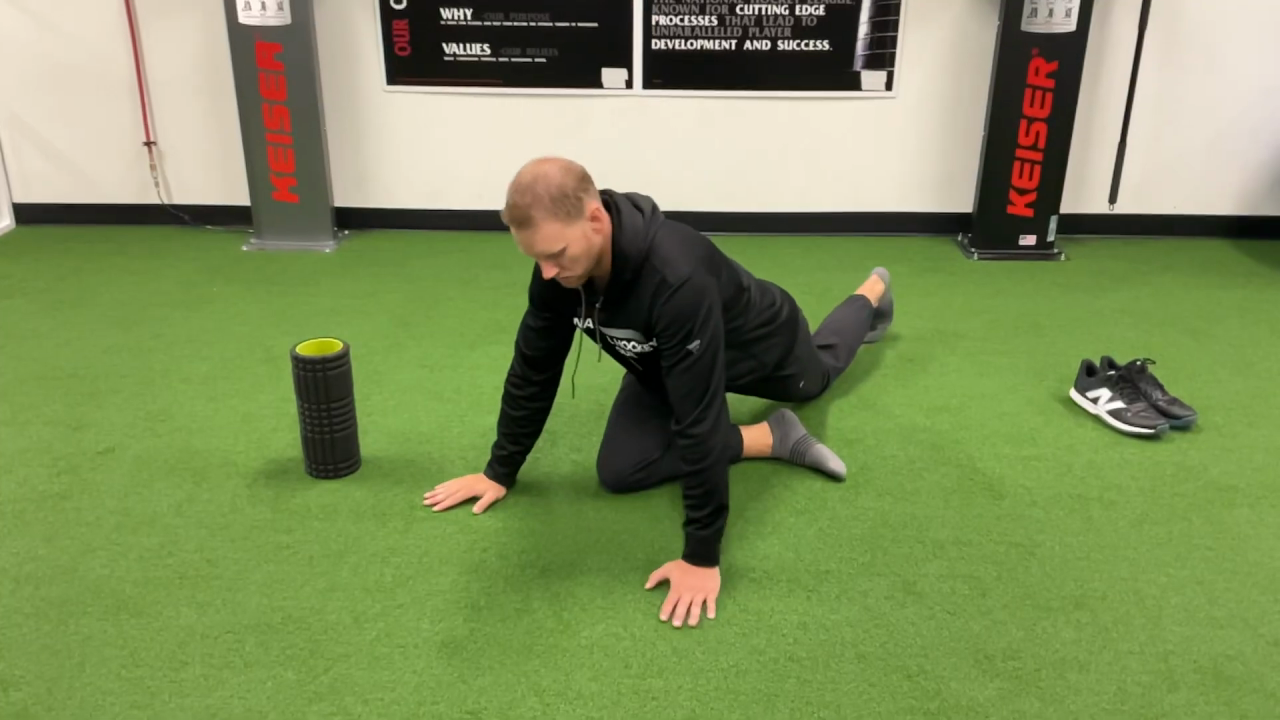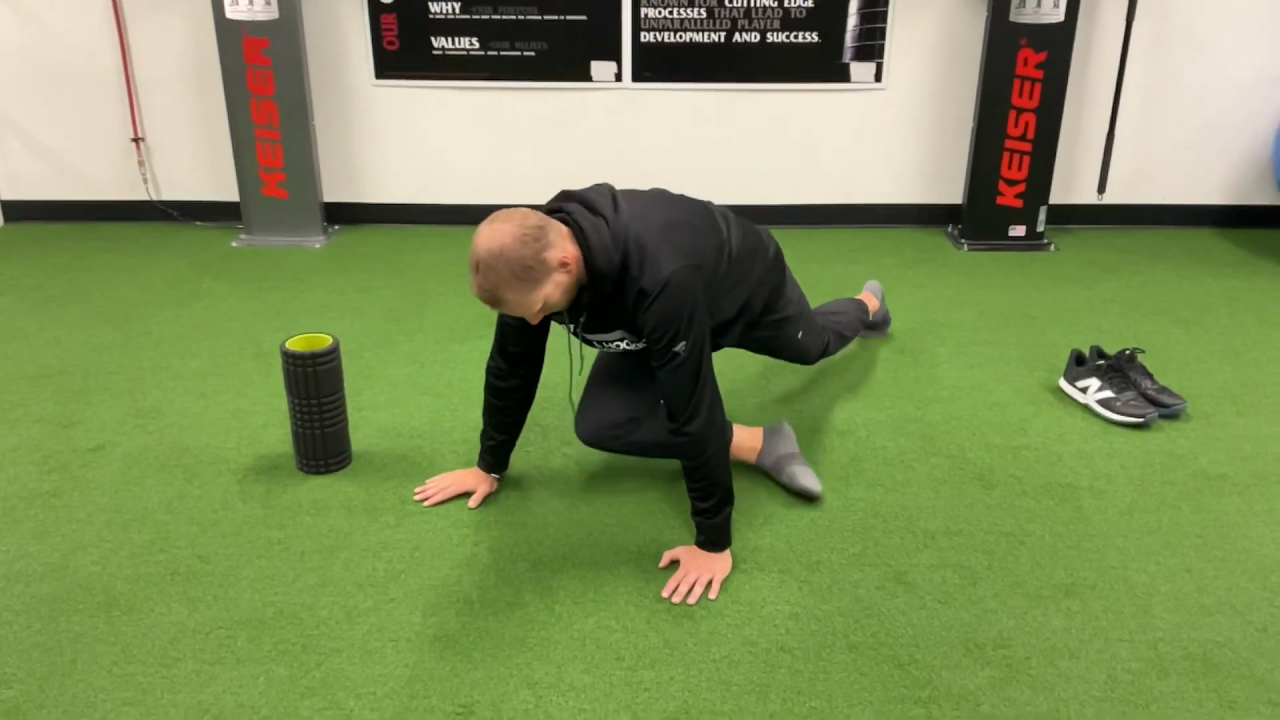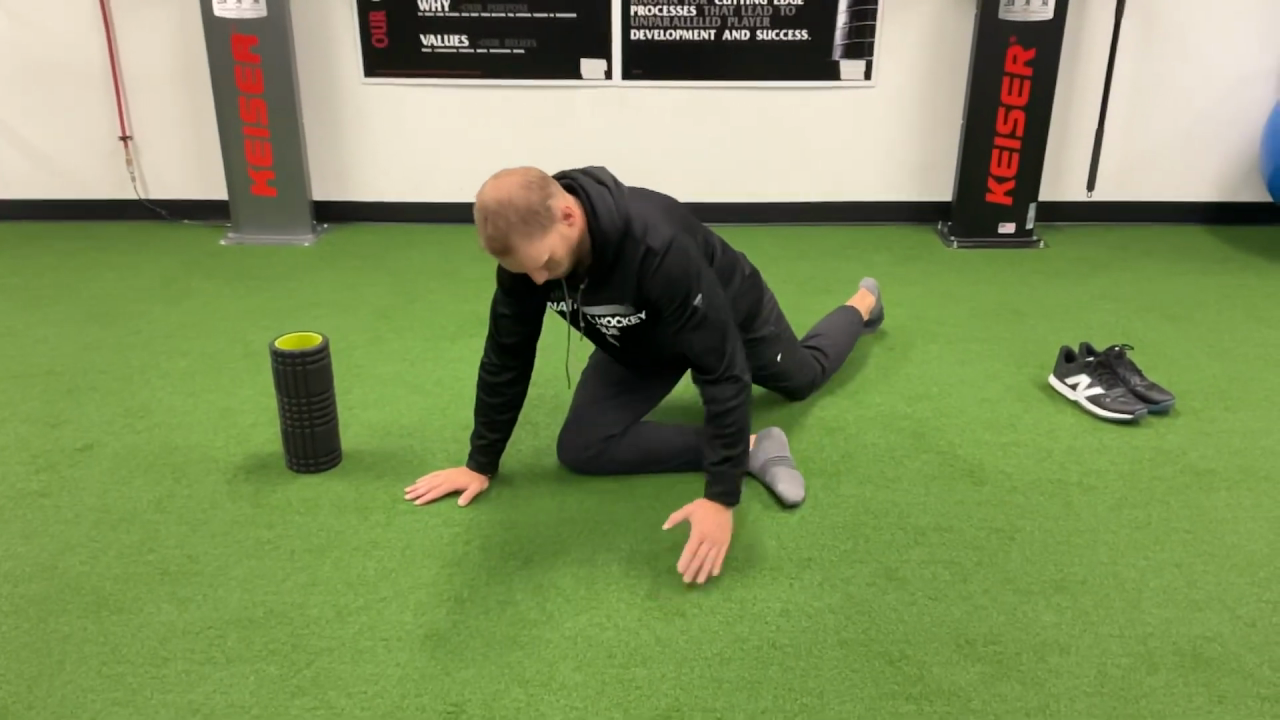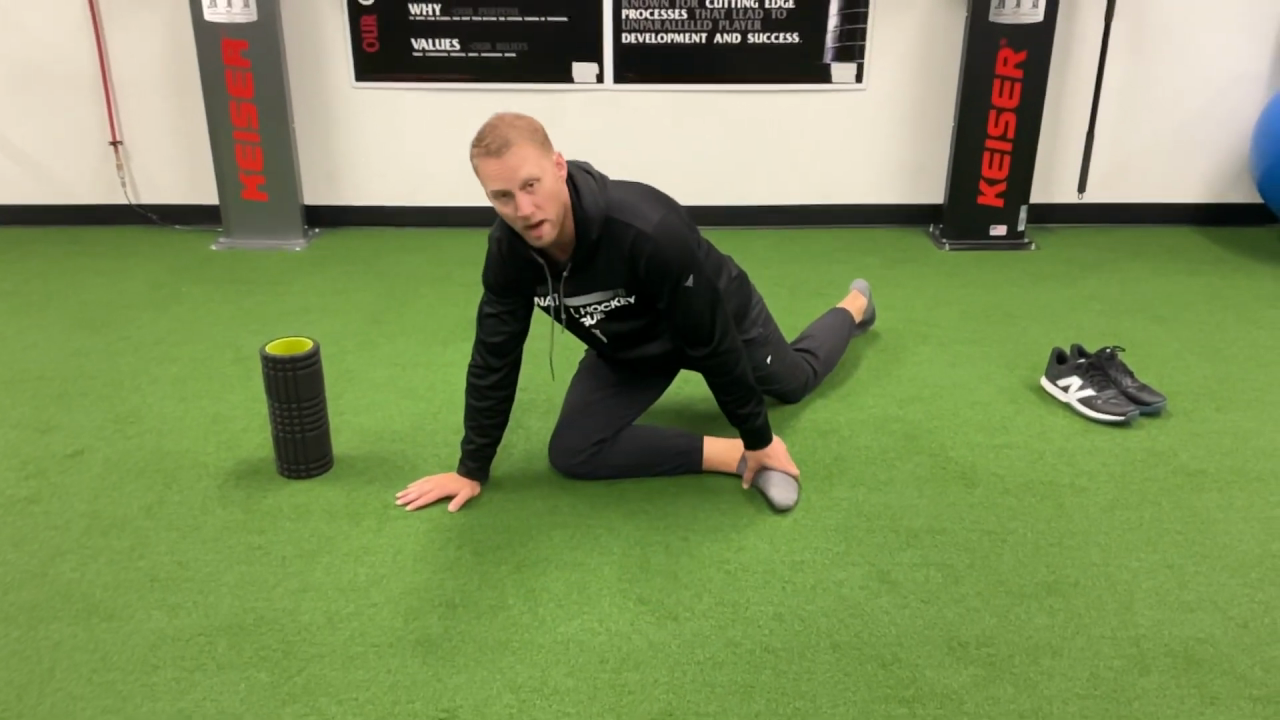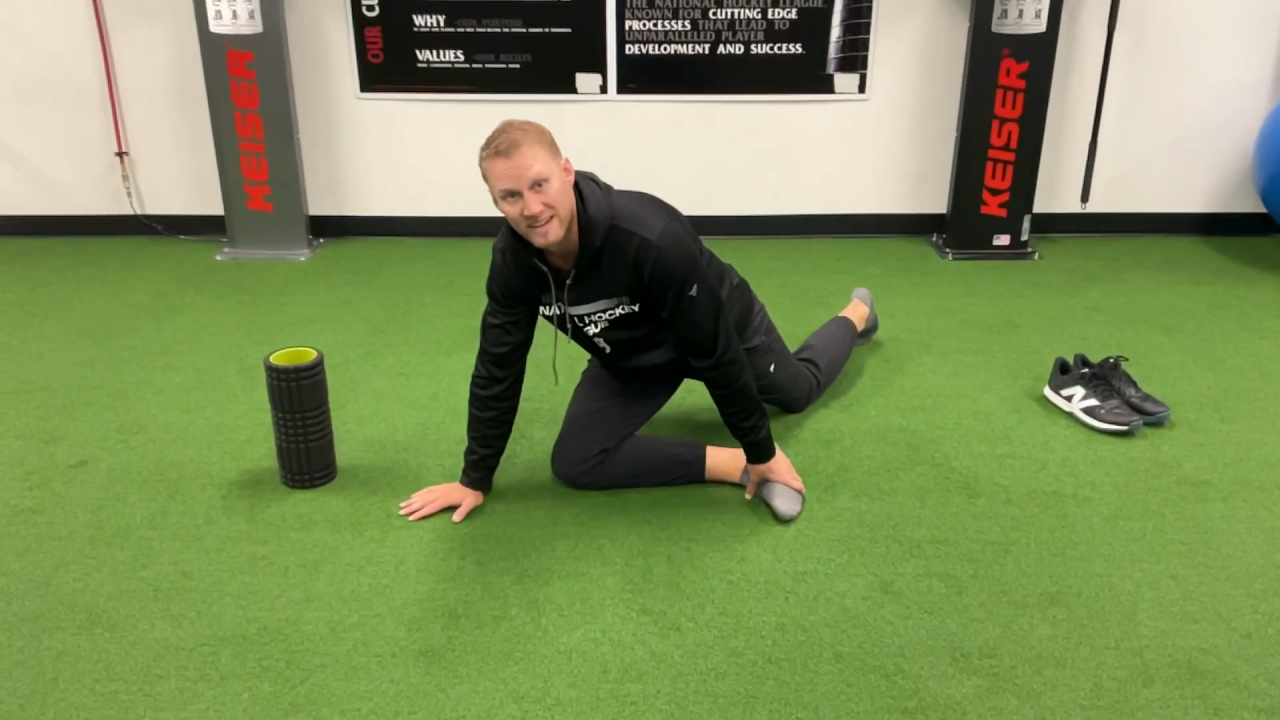
dt=0.7s
person 1, frame 1
left shoulder: (677, 277)
right shoulder: (558, 266)
left elbow: (698, 416)
right elbow: (534, 368)
left wrist: (701, 556)
right wrist: (499, 472)
left hip: (760, 347)
left knee: (820, 372)
right knee: (618, 469)
left ankle: (872, 293)
right ankle: (772, 439)
person 1, frame 2
left shoulder: (660, 277)
right shoulder: (530, 259)
left elbow: (692, 408)
right elbow: (512, 365)
left wrist: (713, 542)
right wrist: (490, 465)
left hip: (749, 283)
left knee: (813, 343)
right knee: (597, 423)
left ankle: (867, 305)
right ankle: (760, 447)
person 1, frame 3
left shoulder: (658, 244)
right shoulder: (528, 241)
left elbow: (722, 367)
right elbow: (507, 356)
left wrist: (721, 498)
right wrist: (480, 463)
left hip: (730, 313)
left knee: (802, 376)
right knee: (580, 449)
left ankle: (862, 303)
right ankle: (750, 448)
person 1, frame 4
left shoulder: (648, 230)
right shoulder: (509, 248)
left elbow: (713, 343)
right elbow: (494, 358)
left wrist: (759, 439)
right wrist: (472, 469)
left hip: (720, 318)
right hip: (627, 346)
left knee: (794, 382)
right knee: (571, 453)
left ankle: (853, 305)
right ankle: (732, 457)
person 1, frame 5
left shoulder: (652, 238)
right shoulder: (513, 258)
left elbow: (716, 353)
right elbow: (498, 368)
left wrist: (762, 452)
right wrist: (474, 479)
left hip: (722, 325)
right hip: (629, 356)
left knee: (798, 391)
right knee: (575, 462)
left ankle: (856, 315)
right ankle: (733, 465)
